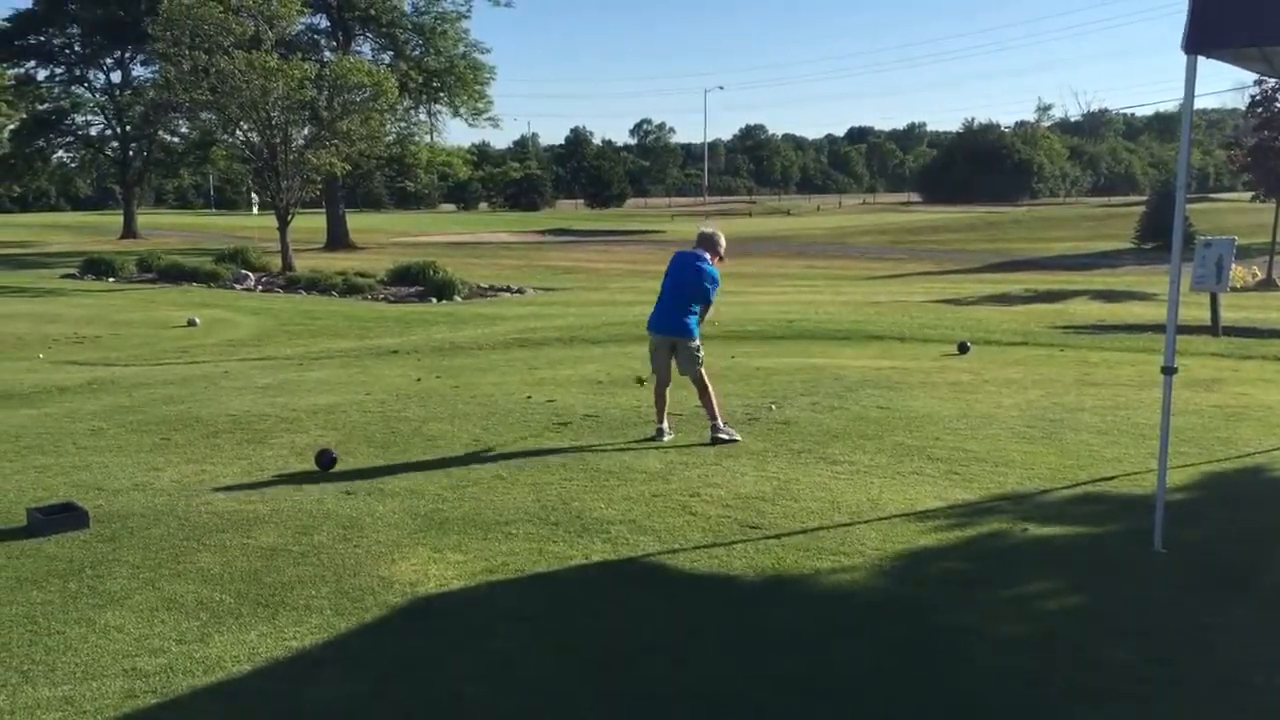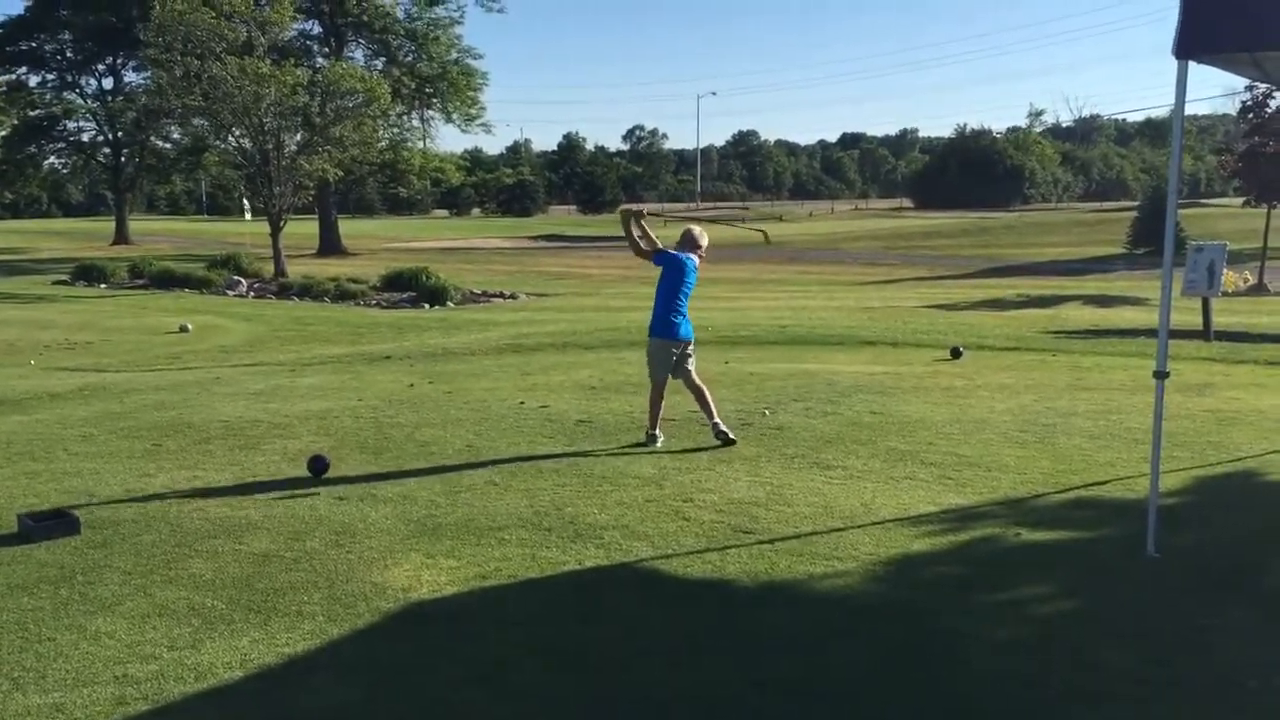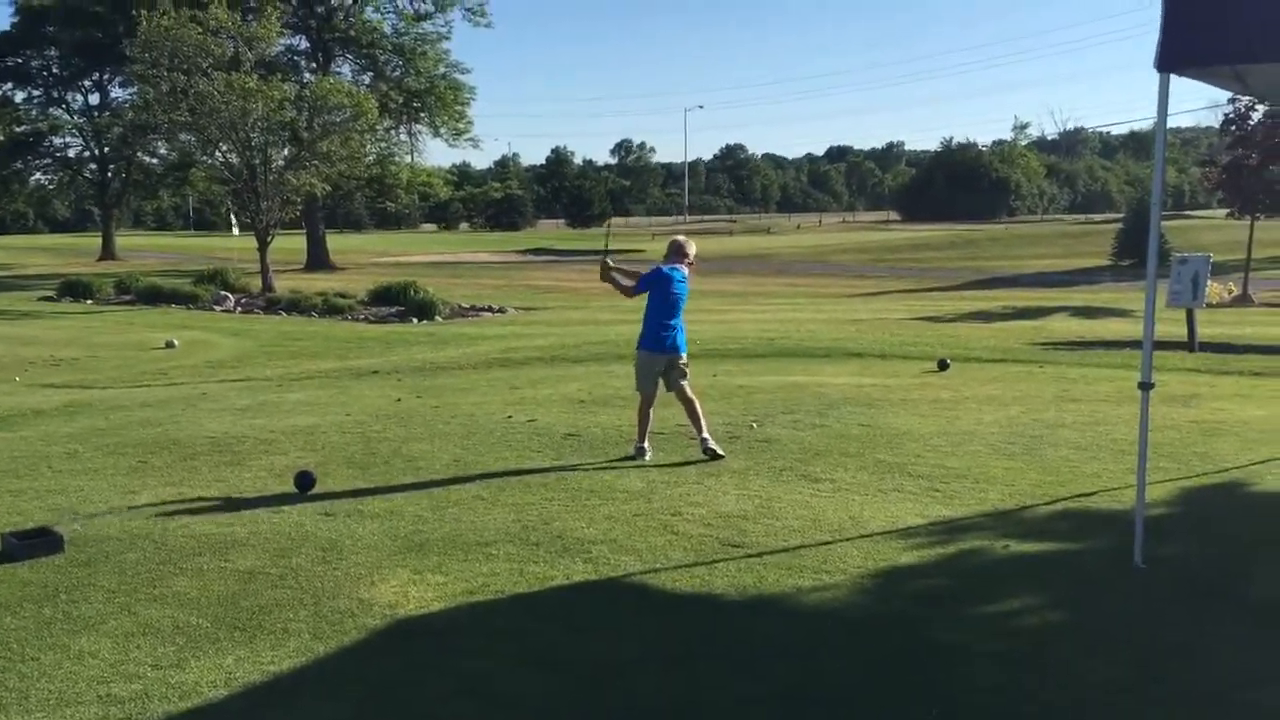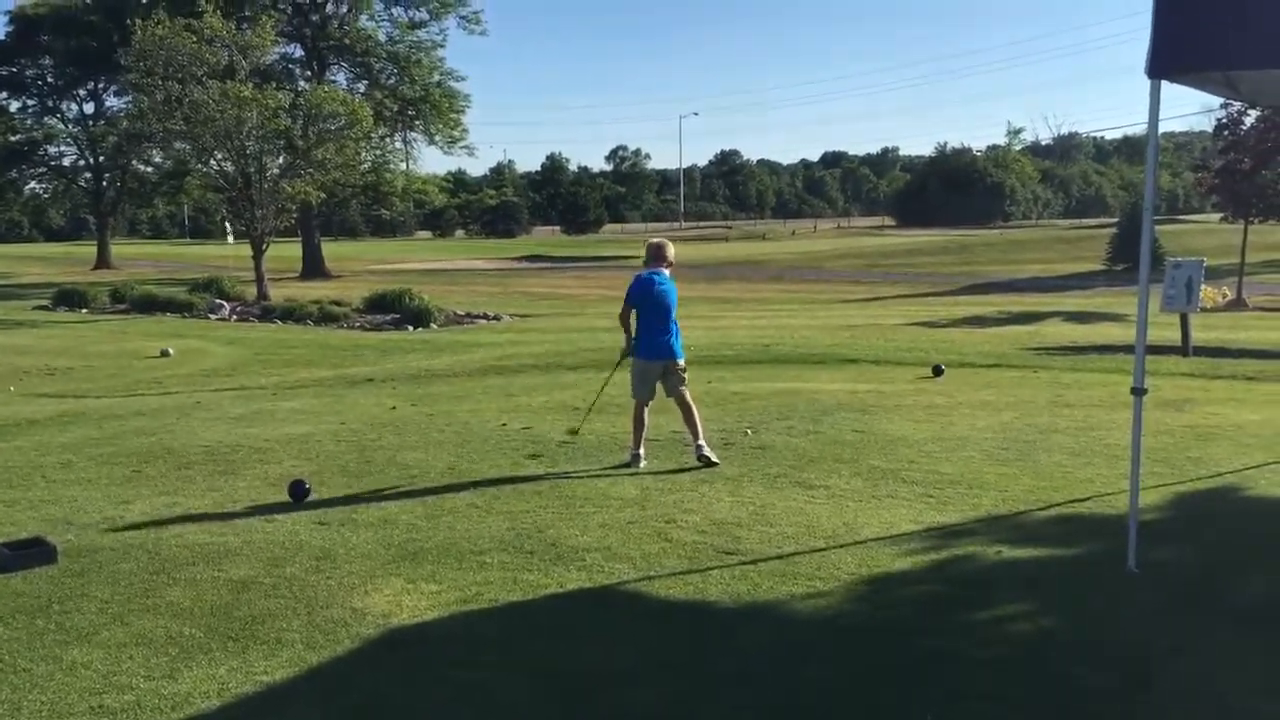
dt=0.3s
person 1, frame 1
left shoulder: (679, 257)
right shoulder: (712, 274)
right elbow: (703, 311)
left hip: (660, 326)
right hip: (686, 330)
left knee: (662, 378)
right knee: (700, 379)
left ankle: (662, 427)
right ankle: (718, 426)
person 1, frame 2
left shoulder: (676, 260)
right shoulder: (692, 265)
left elbow: (642, 252)
right elbow: (658, 250)
left wrist: (630, 224)
right wrist: (639, 224)
left hip: (663, 331)
right hip: (683, 333)
left knee: (658, 383)
right knee: (692, 380)
left ankle: (654, 432)
right ankle: (716, 424)
person 1, frame 3
left shoulder: (661, 272)
right shoulder: (683, 278)
left elbow: (632, 290)
right elbow: (646, 279)
left wrist: (610, 277)
right wrist: (614, 268)
left hip: (651, 345)
right hip: (676, 347)
left knee: (647, 396)
right knee: (685, 393)
left ankle: (642, 446)
right ankle: (705, 439)
person 1, frame 4
left shoulder: (642, 280)
right shoulder: (670, 282)
left elbow: (625, 314)
left wrist: (628, 340)
left hip: (646, 352)
right hip: (672, 352)
left knee: (642, 402)
right knee: (683, 399)
left ankle: (637, 453)
right ankle: (701, 446)
